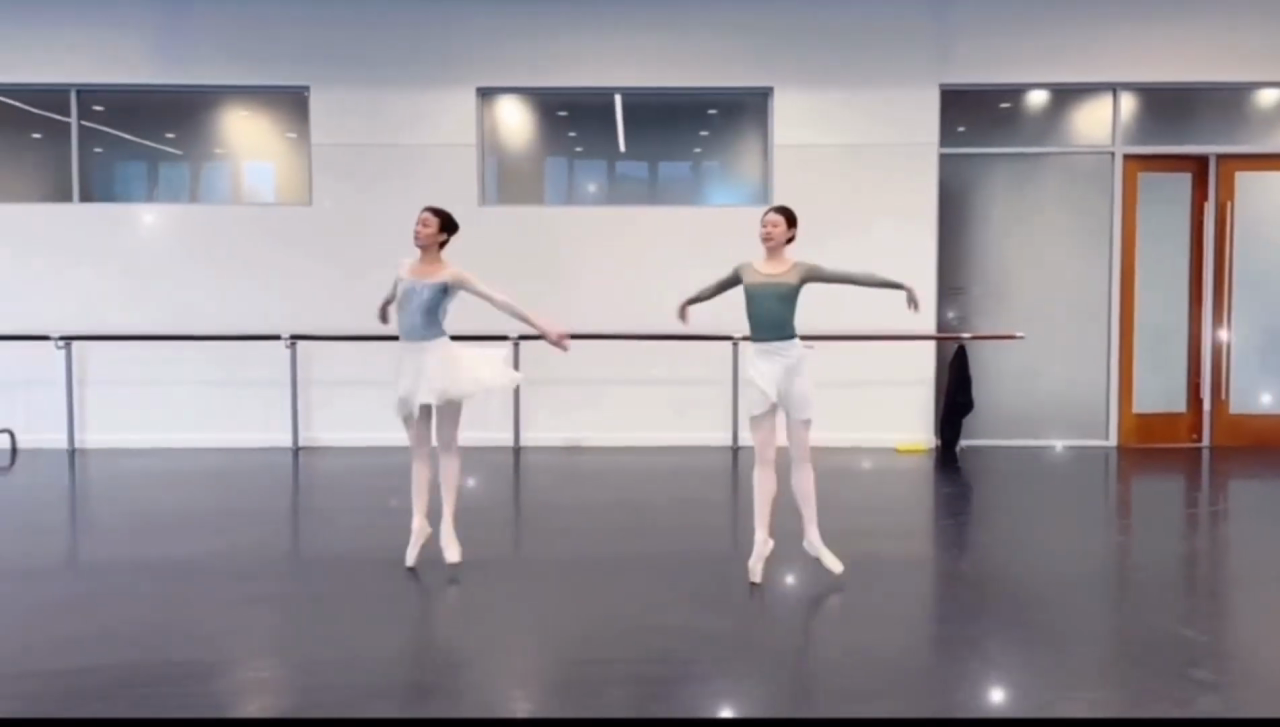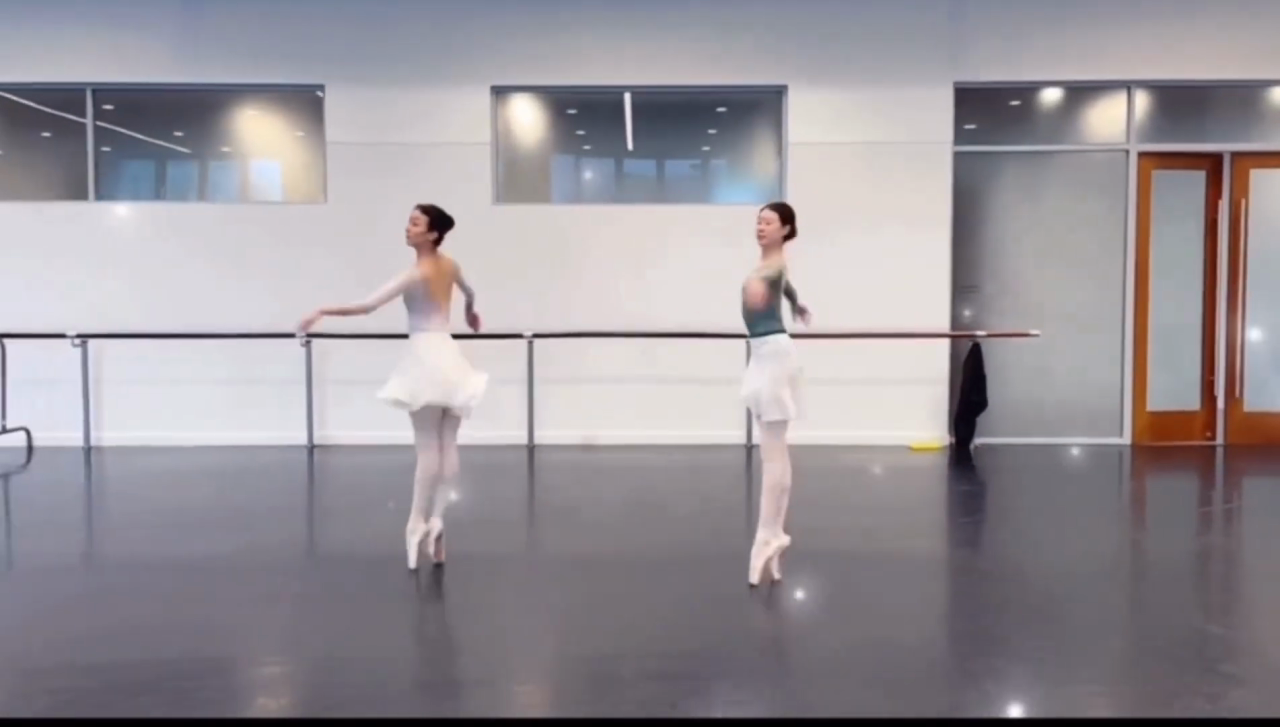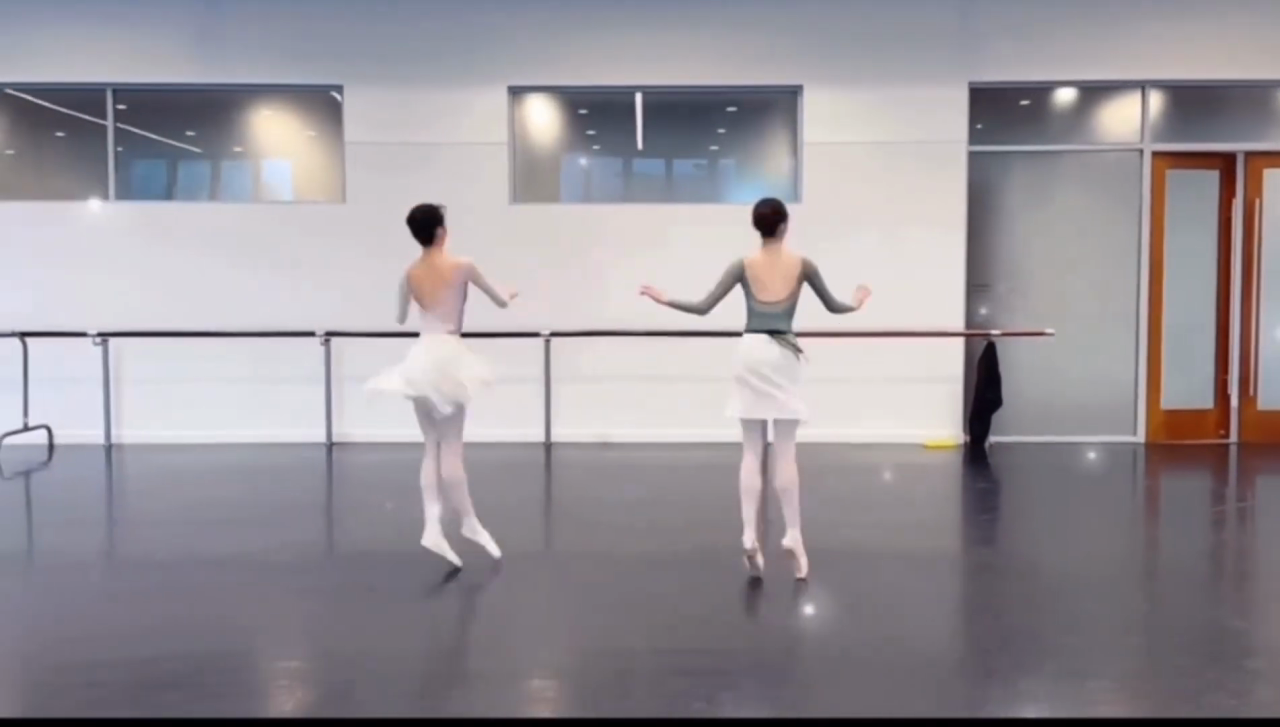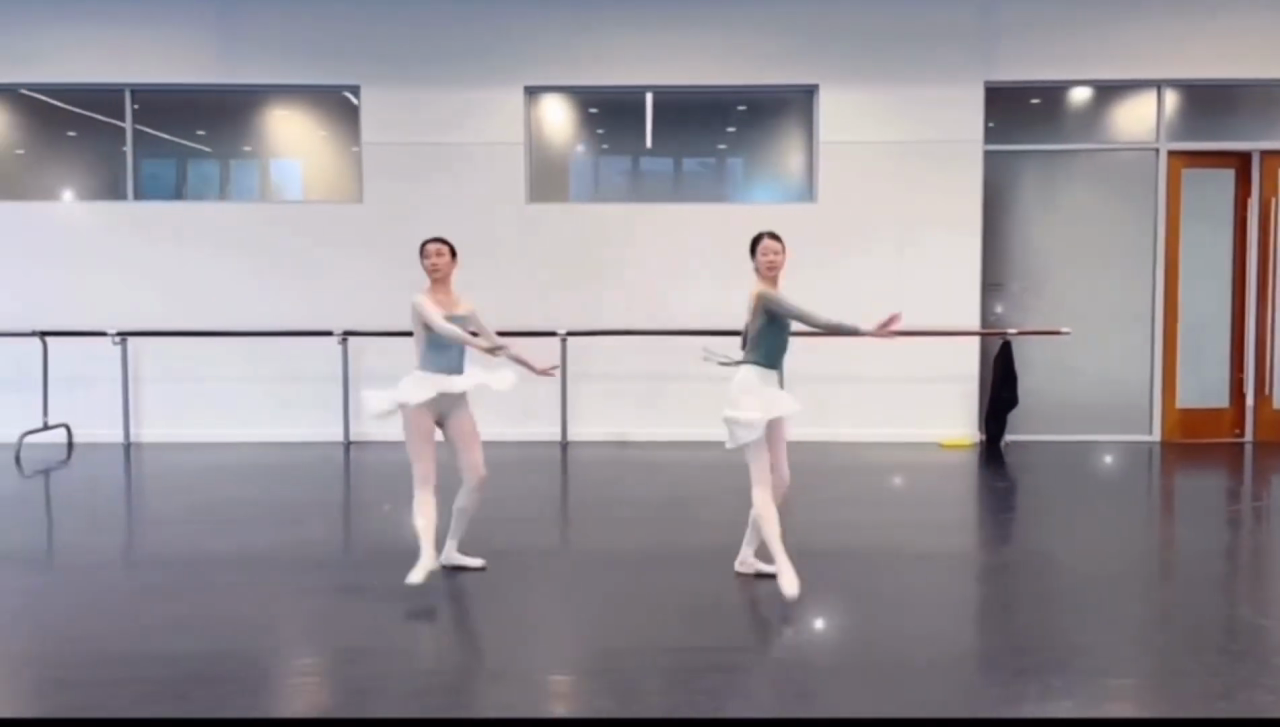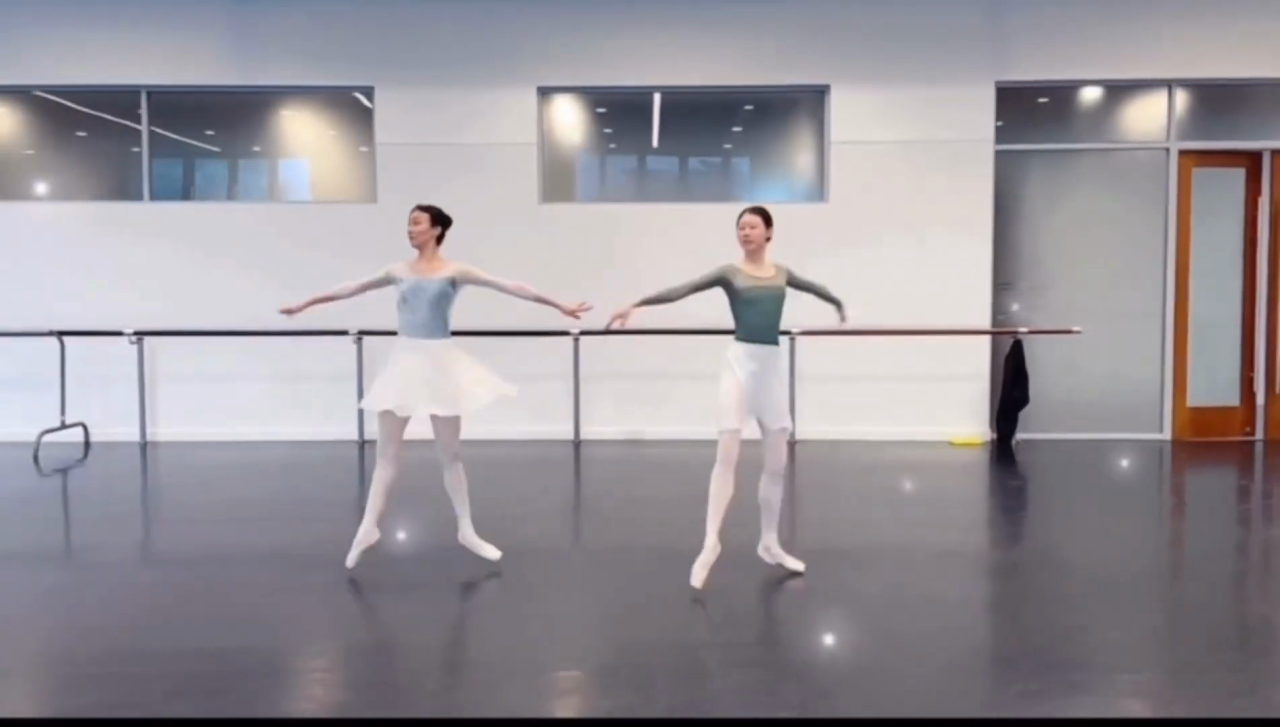
dt=0.2s
person 1, frame 1
left shoulder: (802, 270)
right shoulder: (745, 269)
left elbow: (858, 276)
right elbow: (715, 289)
left wrist: (903, 286)
right wrist: (687, 302)
left hip: (791, 358)
right hip: (759, 360)
left knee: (800, 455)
right knee: (764, 457)
left ankle: (813, 537)
right ankle: (761, 539)
person 1, frame 2
left shoulder: (777, 266)
right shoulder: (764, 265)
left elbow: (766, 287)
left wrist: (762, 284)
right wrist: (796, 306)
left hip: (775, 354)
right hip: (763, 355)
left knee: (774, 453)
right knee: (772, 454)
left ankle: (767, 536)
right ankle: (773, 534)
person 1, frame 3
left shoulder: (742, 266)
right shoulder: (804, 265)
left elbow: (703, 307)
right elbow: (834, 306)
left wrist: (663, 299)
right wrist: (857, 302)
left hip: (751, 352)
right hip: (785, 355)
left knee: (752, 454)
right knee: (786, 455)
left ankle: (750, 535)
right ankle: (794, 536)
person 1, frame 4
left shoulder: (764, 297)
right shoulder: (767, 295)
left elbow: (747, 340)
right elbow: (812, 320)
right wrist: (866, 331)
left hip: (766, 387)
right hip: (753, 386)
left knee: (778, 480)
right knee: (763, 483)
left ankle: (746, 555)
right ankle: (782, 562)
person 1, frame 5
left shoulder: (783, 273)
right shoulder: (730, 273)
left elbow: (814, 288)
right elbow: (680, 291)
left wrist: (837, 305)
right wrist: (632, 306)
left hip: (772, 365)
right hip: (740, 362)
left knee: (777, 464)
right knee: (727, 460)
left ankle: (769, 543)
right ankle: (710, 544)
person 2, frame 1
left shoulder: (451, 274)
right shoulder: (405, 268)
left elbow: (497, 298)
left wrist: (541, 327)
right wrist: (385, 305)
left hip: (439, 362)
right hip: (410, 363)
left knee: (446, 447)
right knee: (419, 451)
left ankle: (447, 530)
right ankle: (418, 525)
person 2, frame 2
left shoulder: (415, 275)
right shoulder: (450, 265)
left elbow: (368, 306)
right elbow: (468, 290)
left wrist: (324, 311)
right wrist: (470, 311)
left hip: (425, 356)
right hip: (448, 355)
left knee: (427, 446)
right knee: (446, 444)
left ankle: (418, 524)
right ankle: (435, 519)
person 2, frame 3
left shoulder: (409, 274)
right shoulder: (463, 266)
left elbow: (401, 319)
right elbow: (501, 300)
right wrist: (506, 294)
left hip: (420, 358)
right hip: (447, 357)
left knee: (435, 449)
right knee: (450, 450)
left ankle: (434, 530)
right ankle: (472, 526)
person 2, frame 4
left shoulder: (464, 306)
right shoulder: (422, 300)
left elbow: (492, 340)
right elbow: (441, 327)
left wrist: (531, 365)
right wrist: (477, 343)
left hip: (455, 396)
right hip: (422, 393)
left knee: (476, 477)
right knee: (425, 481)
left ankle: (449, 550)
right ankle: (427, 554)
person 2, frame 5
left shoulder: (456, 271)
right shoulder: (400, 271)
left elbow: (510, 285)
right elbow: (356, 287)
left wrist: (559, 305)
right wrist: (308, 302)
left hip: (439, 364)
right hip: (402, 365)
left knee: (450, 454)
right knee: (387, 454)
left ankle: (466, 531)
right ankle: (367, 528)
